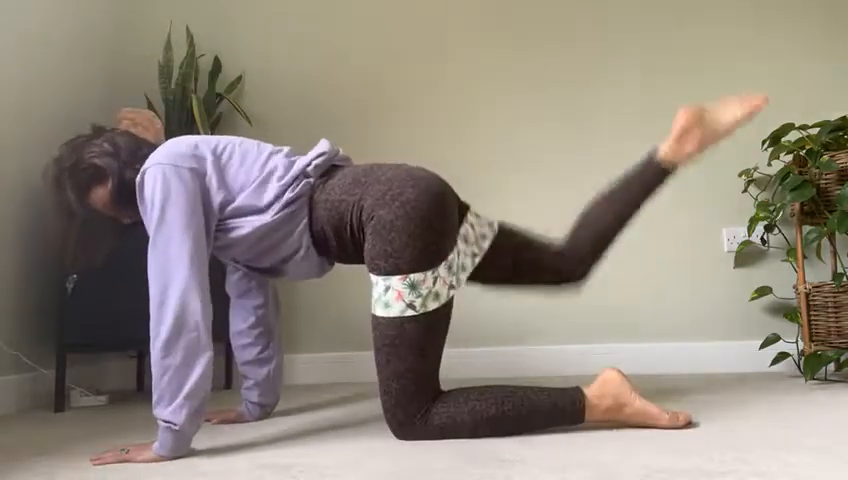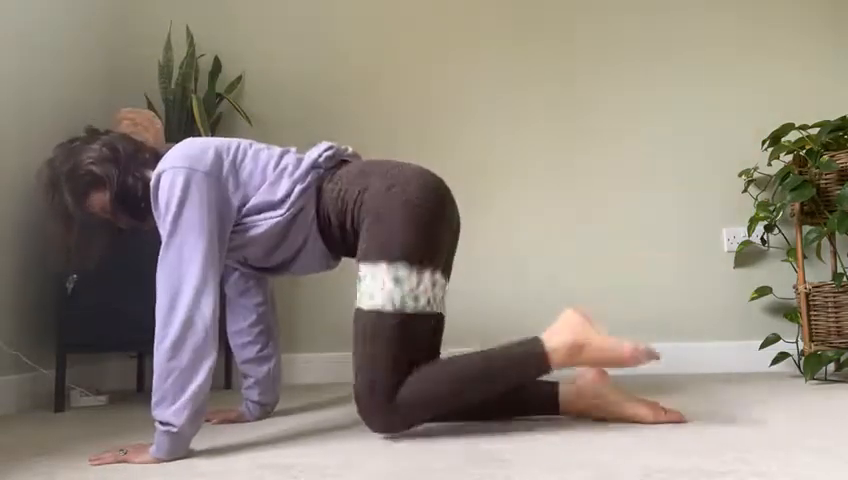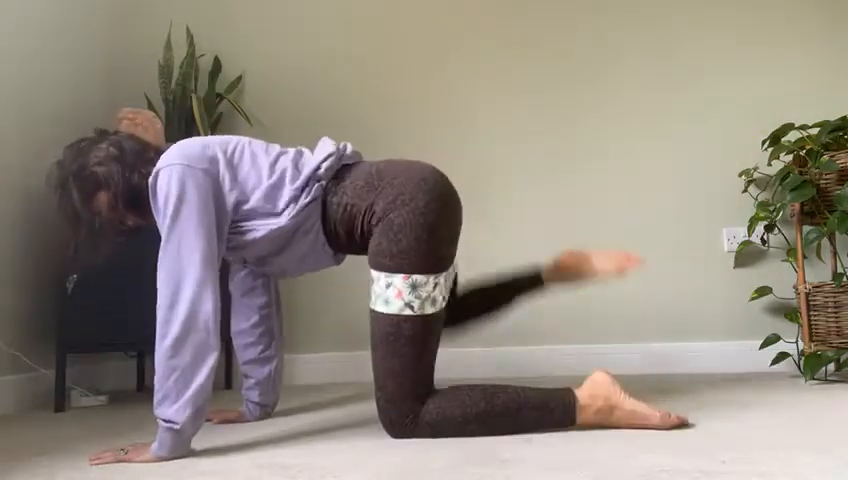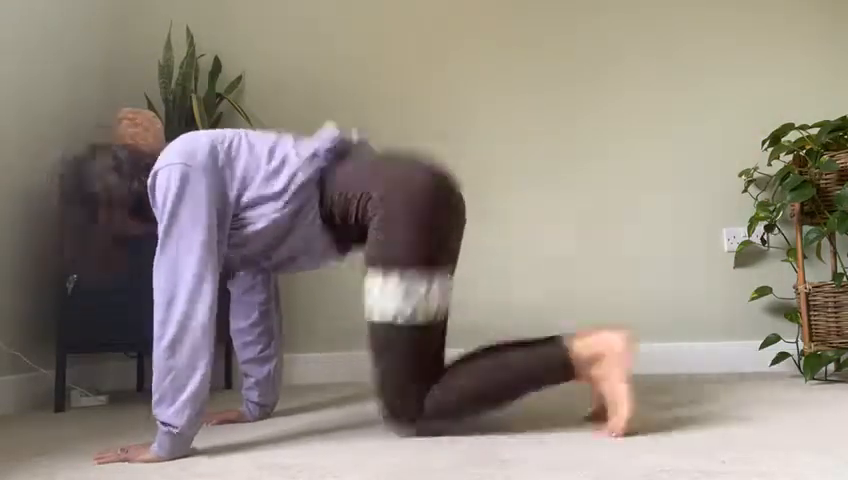
dt=0.5s
person 1, frame 1
left shoulder: (164, 171)
right shoulder: (201, 177)
left elbow: (179, 306)
right elbow: (249, 284)
left wrist: (170, 436)
right wrist: (257, 400)
left hip: (393, 210)
right hip: (407, 202)
left knee: (411, 416)
right knee: (564, 268)
left ankle: (600, 399)
right ankle: (673, 151)
person 1, frame 2
left shoulder: (180, 172)
right shoulder: (203, 186)
left elbow: (186, 306)
right elbow: (243, 287)
left wrist: (169, 439)
right wrist: (258, 399)
left hip: (395, 204)
right hip: (400, 210)
left knee: (387, 407)
right knee: (412, 399)
left ankle: (559, 342)
right ankle: (579, 393)
person 1, frame 3
left shoulder: (177, 173)
right shoulder: (205, 176)
left elbow: (187, 305)
right elbow: (251, 282)
left wrist: (170, 436)
right wrist: (259, 399)
left hip: (402, 206)
right hip: (410, 197)
left knee: (404, 415)
right knee: (452, 316)
left ankle: (591, 402)
right ankle: (561, 267)
person 1, frame 4
left shoulder: (178, 169)
right shoulder: (209, 184)
left elbow: (184, 305)
right elbow: (250, 283)
left wrist: (169, 438)
right wrist: (258, 399)
left hip: (401, 198)
right hip: (404, 197)
left knee: (409, 409)
right knee: (423, 386)
left ankle: (587, 353)
right ankle: (579, 351)
